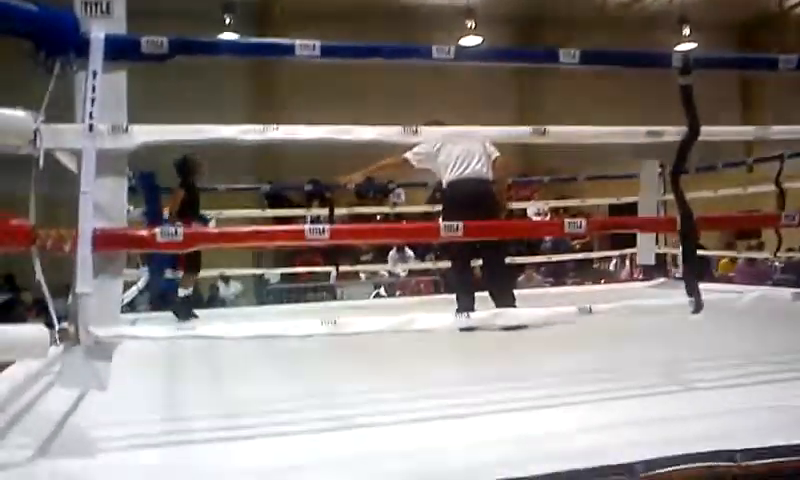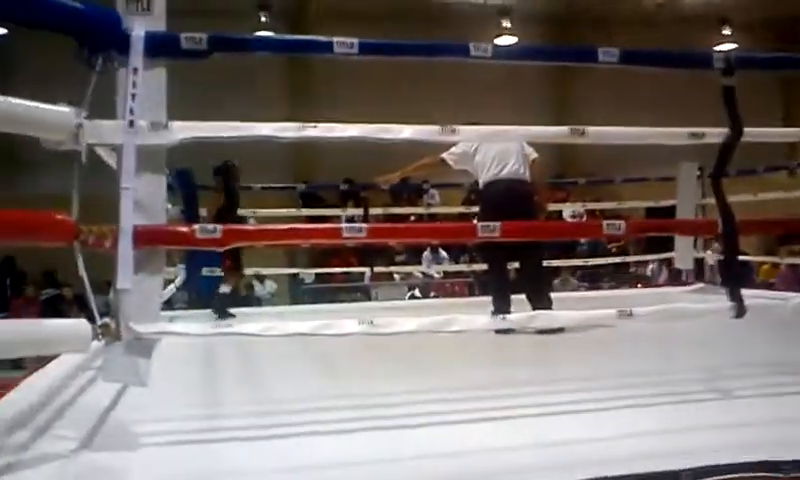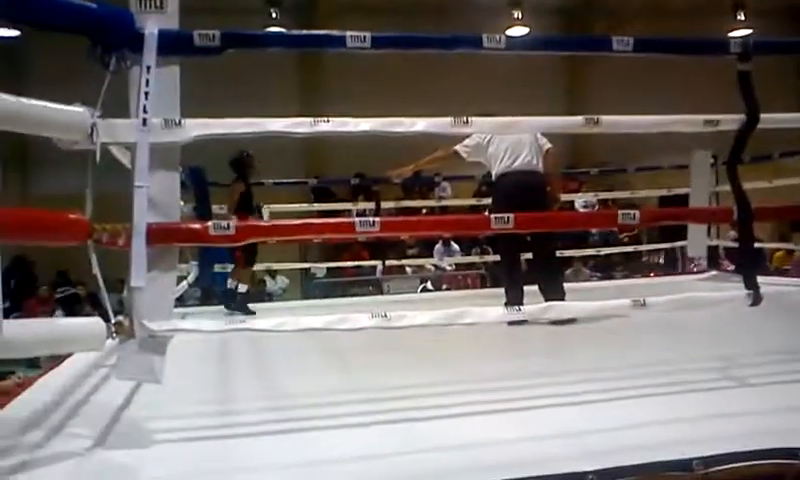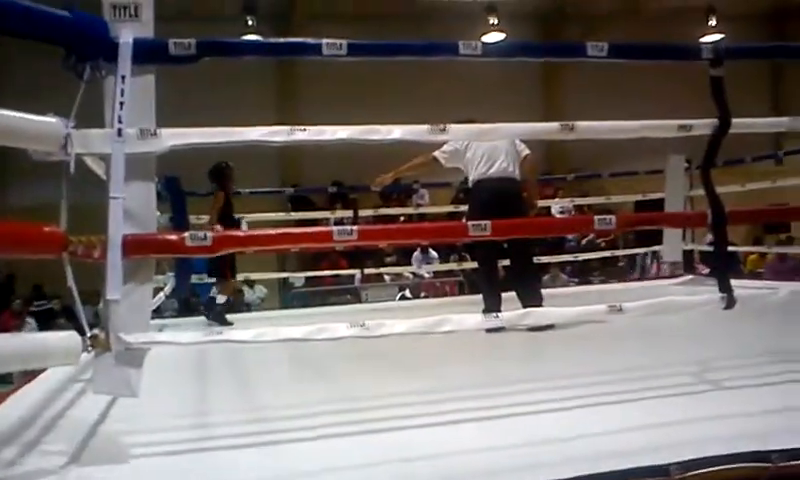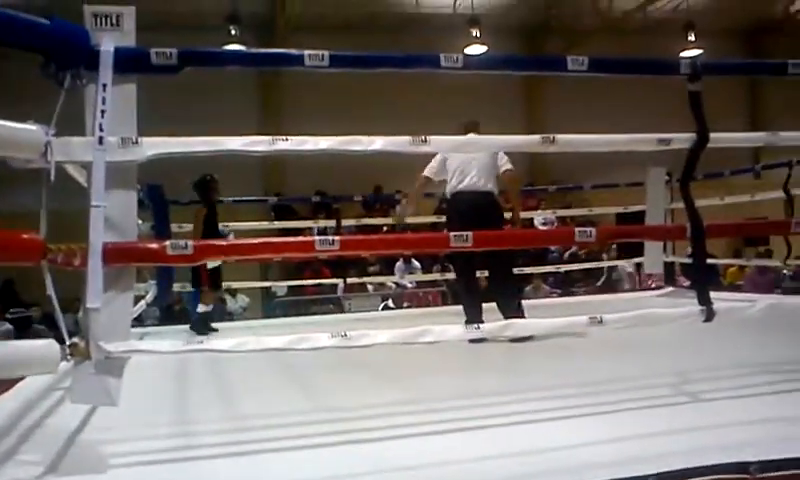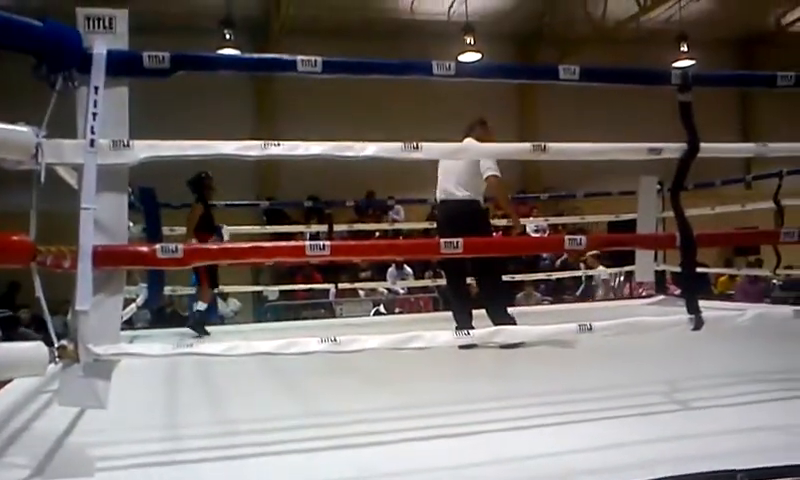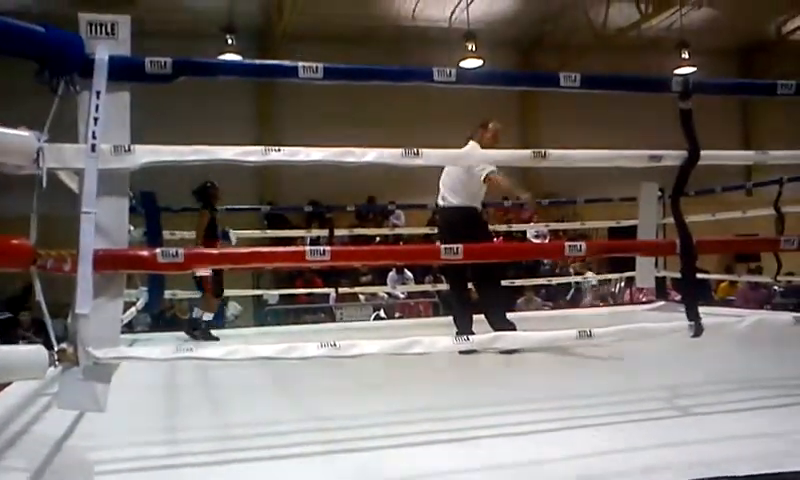
dt=0.2s
person 1, frame 1
left shoulder: (434, 143)
right shoulder: (476, 137)
left elbow: (399, 161)
right elbow: (499, 164)
left wrist: (363, 174)
right wrist: (501, 198)
left hip: (456, 192)
right hip: (483, 190)
left knee: (460, 256)
right knee: (493, 252)
left ankle: (466, 311)
right ankle: (507, 307)
person 1, frame 2
left shoulder: (471, 144)
right shoulder: (515, 138)
left elbow: (435, 161)
right elbow: (536, 165)
left wrist: (400, 174)
right wrist: (541, 200)
left hip: (493, 193)
right hip: (521, 191)
left knee: (495, 257)
right knee: (530, 254)
left ankle: (502, 313)
right ankle: (543, 311)
person 1, frame 3
left shoulder: (484, 136)
right shoulder: (528, 130)
left elbow: (448, 153)
right elbow: (550, 155)
left wrist: (413, 167)
right wrist: (555, 190)
left hip: (505, 185)
right hip: (534, 183)
left knee: (508, 249)
right knee: (543, 246)
left ankle: (515, 305)
right ankle: (556, 302)
person 1, frame 4
left shoulder: (462, 141)
left elbow: (427, 160)
right elbow: (527, 161)
left wrist: (394, 174)
right wrist: (532, 197)
left hip: (481, 193)
right hip: (509, 191)
left knee: (486, 255)
right knee: (520, 252)
left ankle: (493, 312)
right ankle: (534, 307)
person 1, frame 5
left shoulder: (449, 150)
left elbow: (424, 179)
right elbow: (509, 175)
left wrist: (408, 207)
right wrist: (516, 211)
left hip: (457, 203)
right hip: (485, 203)
left knee: (463, 268)
right knee: (500, 264)
left ankle: (474, 322)
right ankle: (516, 319)
person 1, frame 6
left shoulder: (447, 155)
right elbow: (493, 181)
right wrist: (512, 214)
left hip: (445, 211)
right hip: (469, 209)
left knee: (454, 273)
right knee: (488, 269)
left ankle: (464, 328)
right ankle: (503, 325)
person 1, frame 7
left shoulder: (460, 155)
right shoulder: (476, 153)
right elbow: (491, 176)
left wrist: (480, 221)
right wrist: (518, 193)
left hip: (446, 216)
right hip: (464, 216)
left knee: (456, 277)
right knee: (486, 274)
left ankle: (463, 333)
right ankle: (502, 329)
person 2, frame 1
left shoulder: (193, 188)
right shoulder: (182, 189)
right elbow: (171, 214)
left wrist: (202, 221)
right wrist: (184, 228)
left knee: (193, 272)
right knee: (191, 272)
left ankle: (185, 305)
right ankle: (180, 305)
person 2, frame 2
left shoulder: (233, 192)
right shoulder: (222, 193)
right elbow: (212, 219)
left wrist: (243, 221)
left knee: (234, 272)
right knee: (234, 272)
left ankle: (221, 305)
right ankle: (219, 302)
person 2, frame 3
left shoulder: (245, 183)
right shoulder: (240, 183)
right elbow: (231, 208)
left wrist: (257, 211)
left knee: (241, 267)
right knee: (245, 266)
left ankle: (228, 297)
right ankle: (240, 302)
person 2, frame 4
left shoulder: (225, 194)
right shoulder: (220, 194)
right elbow: (213, 220)
left wrist: (236, 222)
right wrist: (223, 232)
left knee: (225, 278)
right knee: (228, 279)
left ankle: (211, 307)
right ankle: (218, 311)
person 2, frame 5
left shoulder: (211, 206)
right shoulder: (203, 207)
right elbow: (197, 234)
left wrist: (223, 235)
left knee: (214, 289)
right knee: (211, 289)
left ankle: (202, 321)
right ankle: (198, 320)
person 2, frame 6
left shoulder: (205, 205)
right shoulder: (199, 205)
right elbow: (190, 231)
left wrist: (218, 229)
left knee: (206, 287)
right knee: (208, 286)
left ankle: (198, 320)
right ankle: (197, 319)
person 2, frame 7
left shoulder: (210, 213)
right shoulder: (205, 212)
right elbow: (199, 239)
left wrist: (221, 234)
left knee: (209, 296)
right knee: (214, 296)
left ankle: (193, 326)
right ankle: (203, 329)
